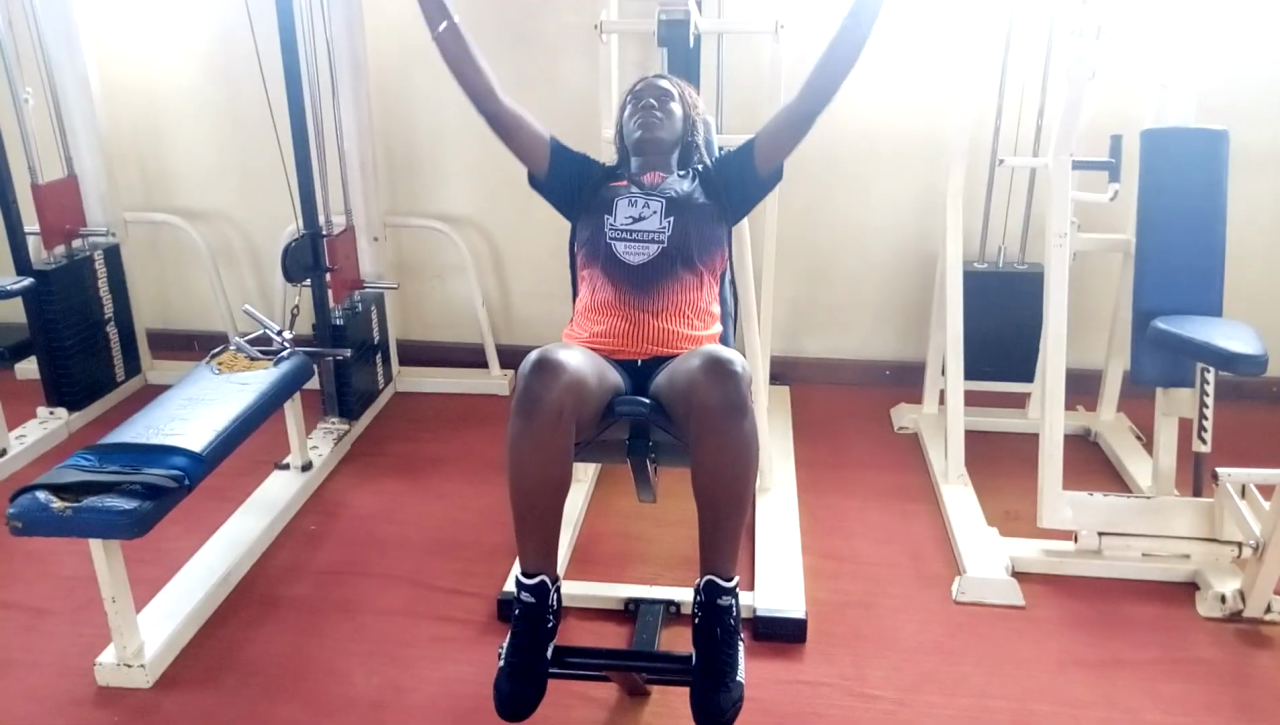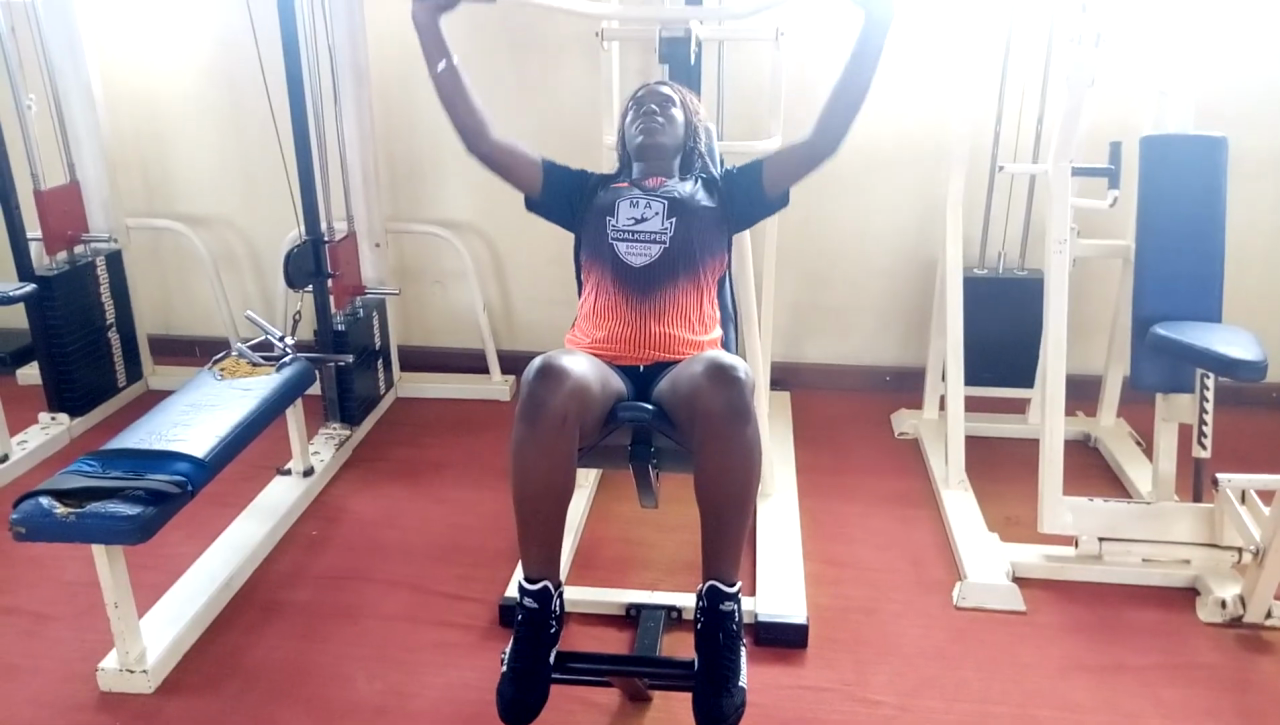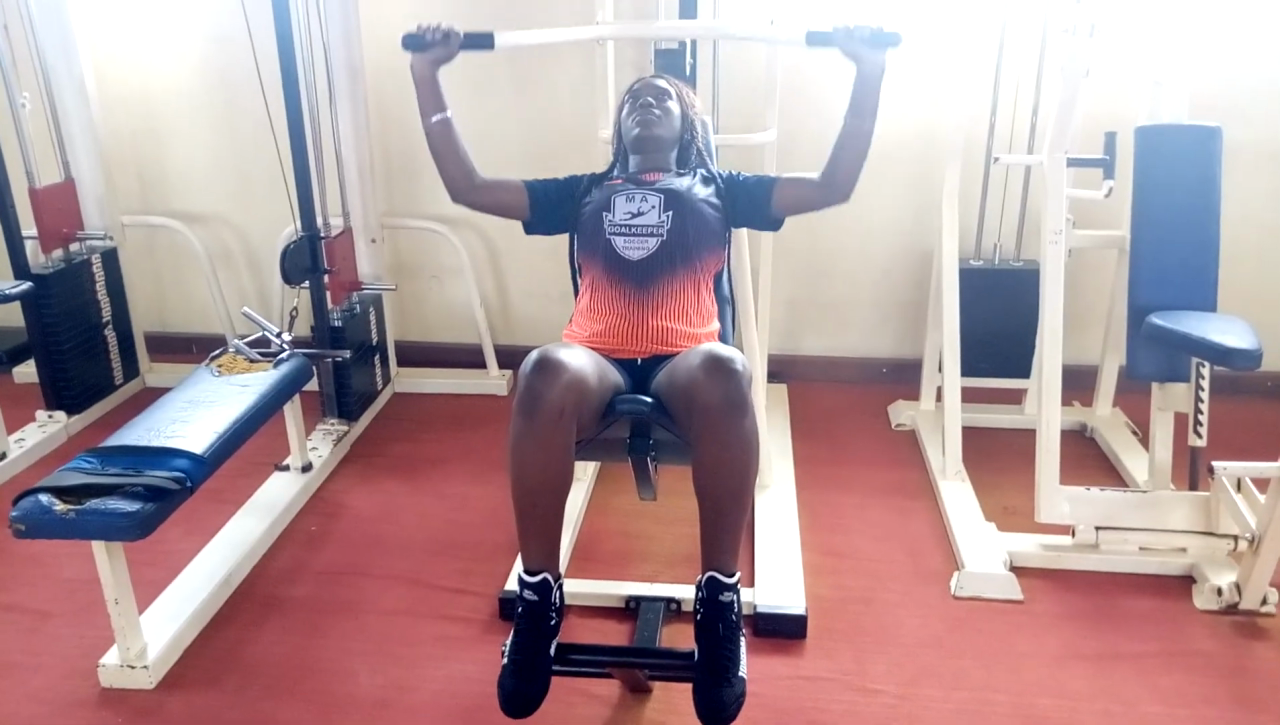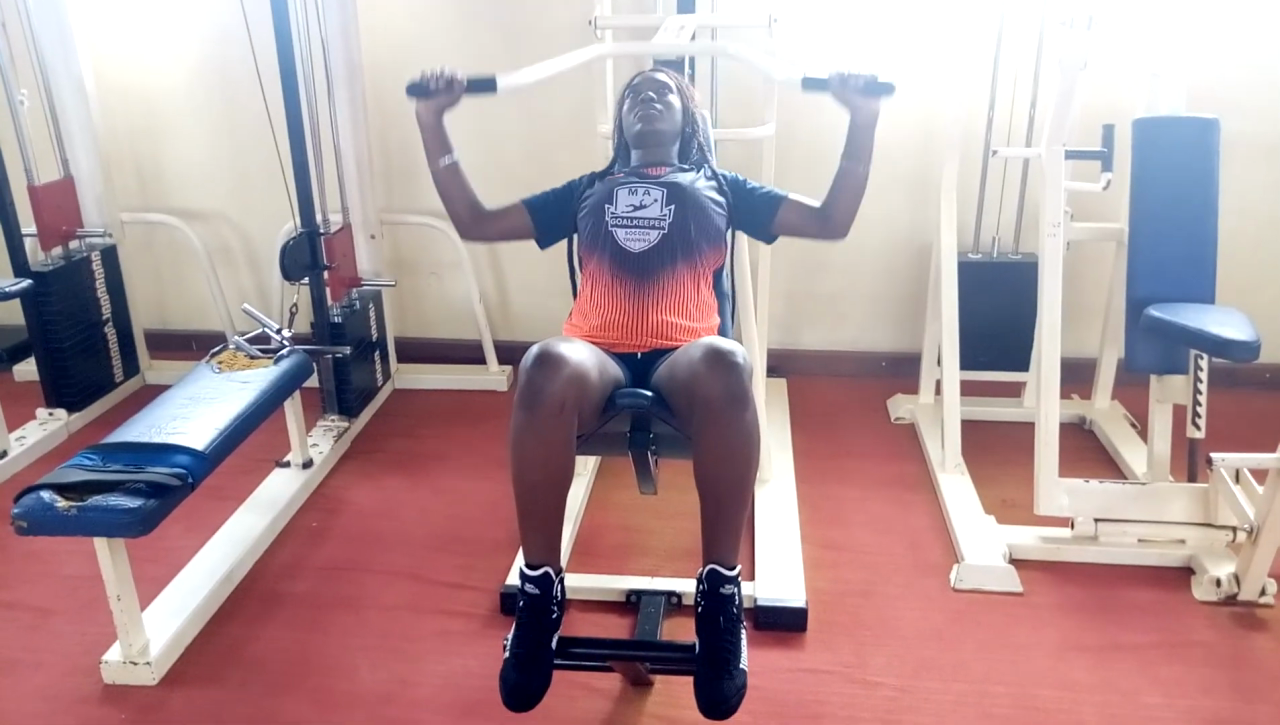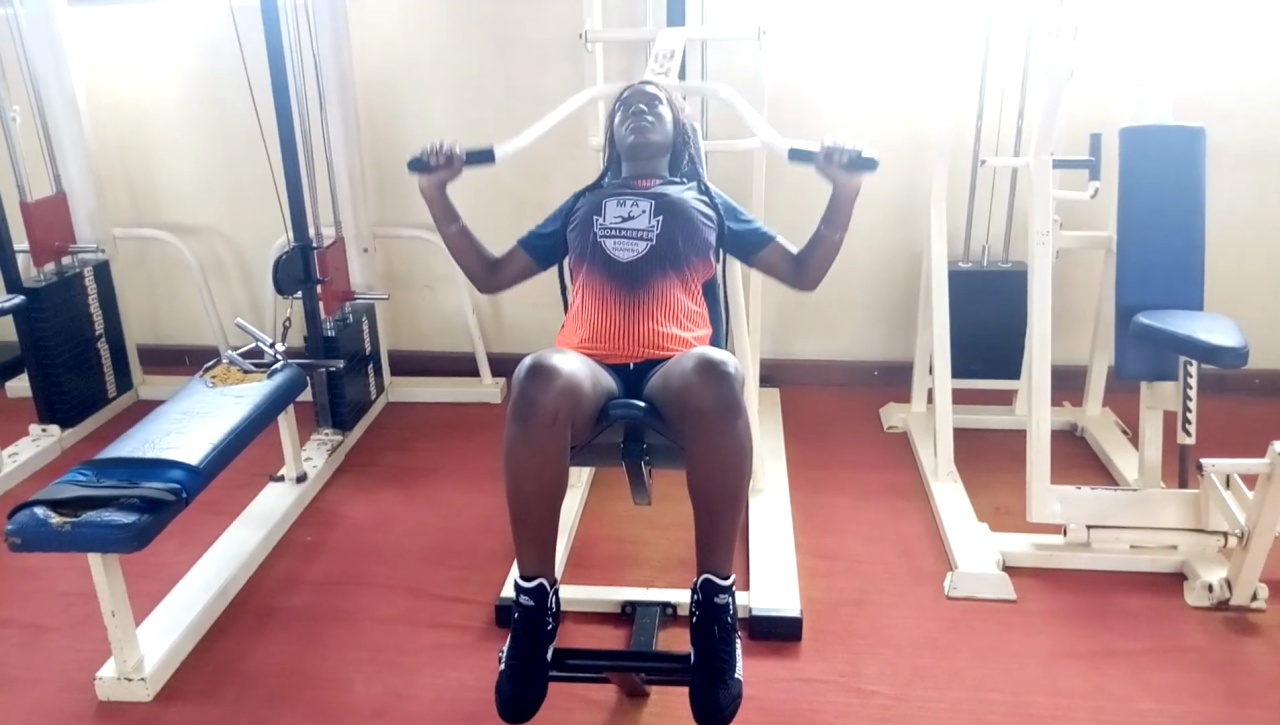
dt=0.2s
person 1, frame 1
left shoulder: (718, 185)
right shoulder: (585, 184)
left elbow: (810, 101)
right elbow: (491, 102)
left hip: (684, 363)
right hip: (596, 361)
left knee: (725, 374)
right knee: (543, 373)
left ankle: (718, 601)
right ankle: (537, 597)
person 1, frame 2
left shoulder: (720, 193)
right shoulder: (587, 193)
left elbow: (824, 139)
right elbow: (479, 140)
left hip: (686, 369)
right hip: (599, 366)
left knee: (728, 381)
right knee: (547, 380)
left ankle: (720, 607)
right ankle: (539, 602)
person 1, frame 3
left shoulder: (718, 190)
right shoulder: (583, 192)
left elbow: (835, 186)
right elbow: (465, 187)
left wrist: (868, 74)
right wrist: (427, 77)
left hip: (683, 361)
right hip: (596, 360)
left knee: (725, 372)
right knee: (544, 372)
left ankle: (719, 597)
right ankle: (539, 594)
person 1, frame 4
left shoulder: (719, 186)
right shoulder: (587, 189)
left elbow: (833, 221)
right elbow: (474, 223)
left wrist: (863, 118)
right wrist: (432, 122)
left hip: (685, 354)
right hip: (598, 354)
left knee: (726, 365)
right knee: (545, 365)
left ankle: (720, 590)
right ankle: (540, 589)
person 1, frame 5
left shoulder: (707, 201)
right shoulder: (581, 204)
left elbow: (805, 272)
right elbow: (487, 275)
left wrist: (844, 192)
right wrist: (436, 195)
left hip: (676, 365)
right hip: (589, 364)
left knee: (718, 374)
right knee: (538, 377)
left ankle: (715, 601)
right ankle: (535, 602)
